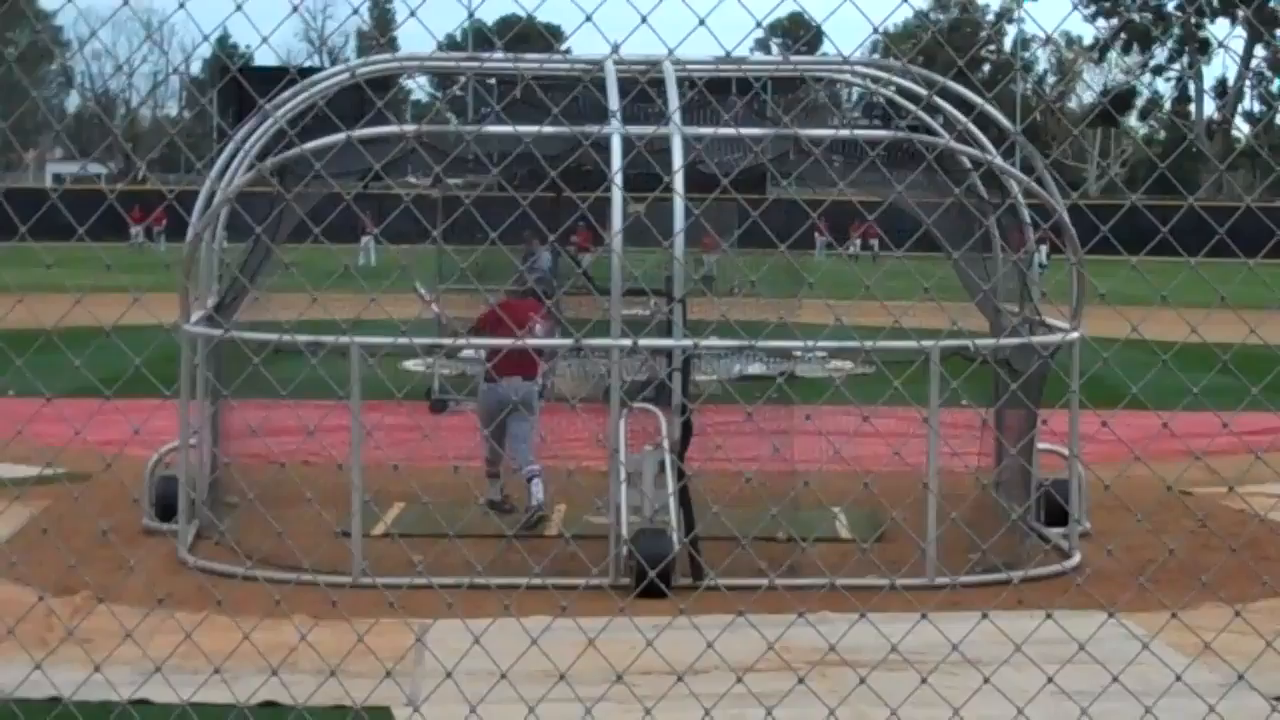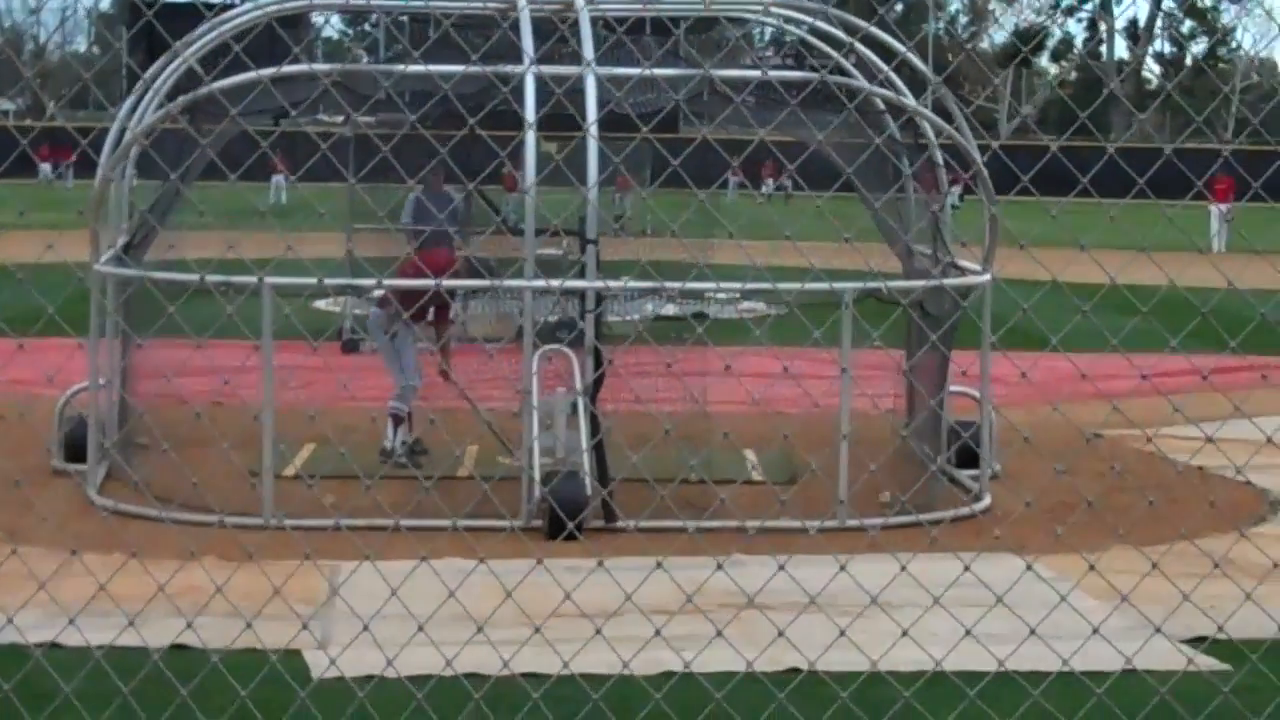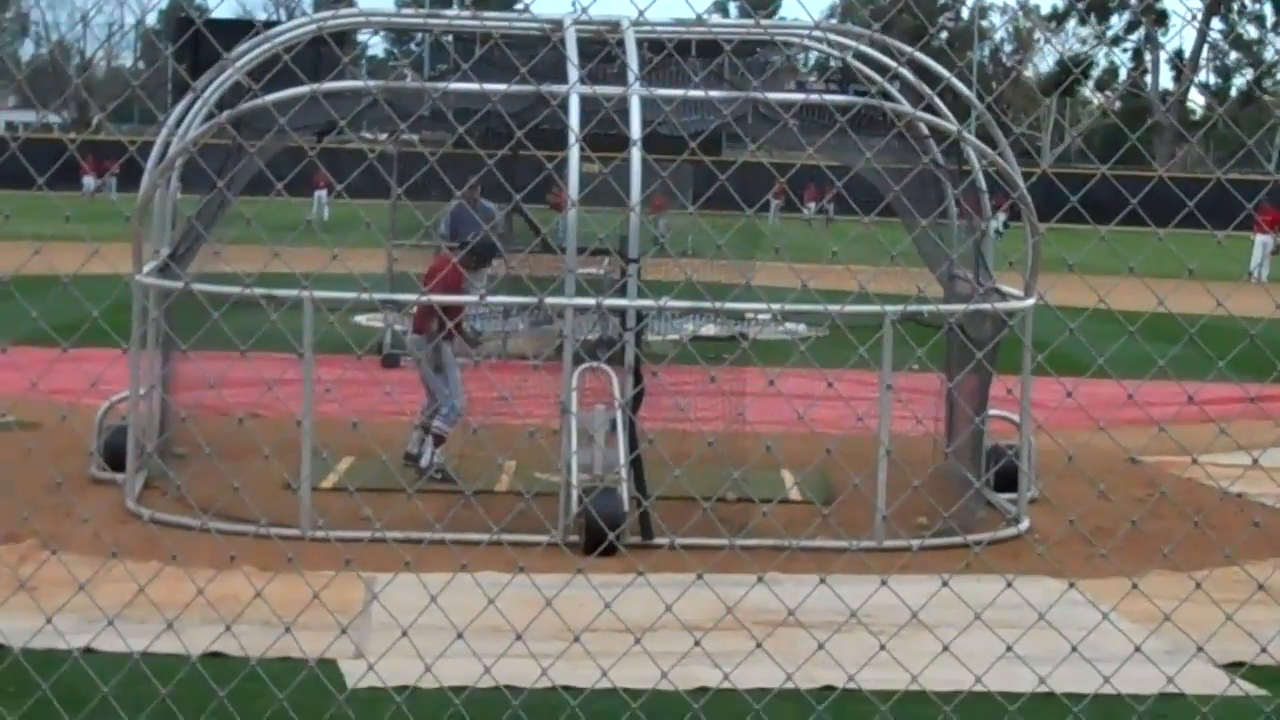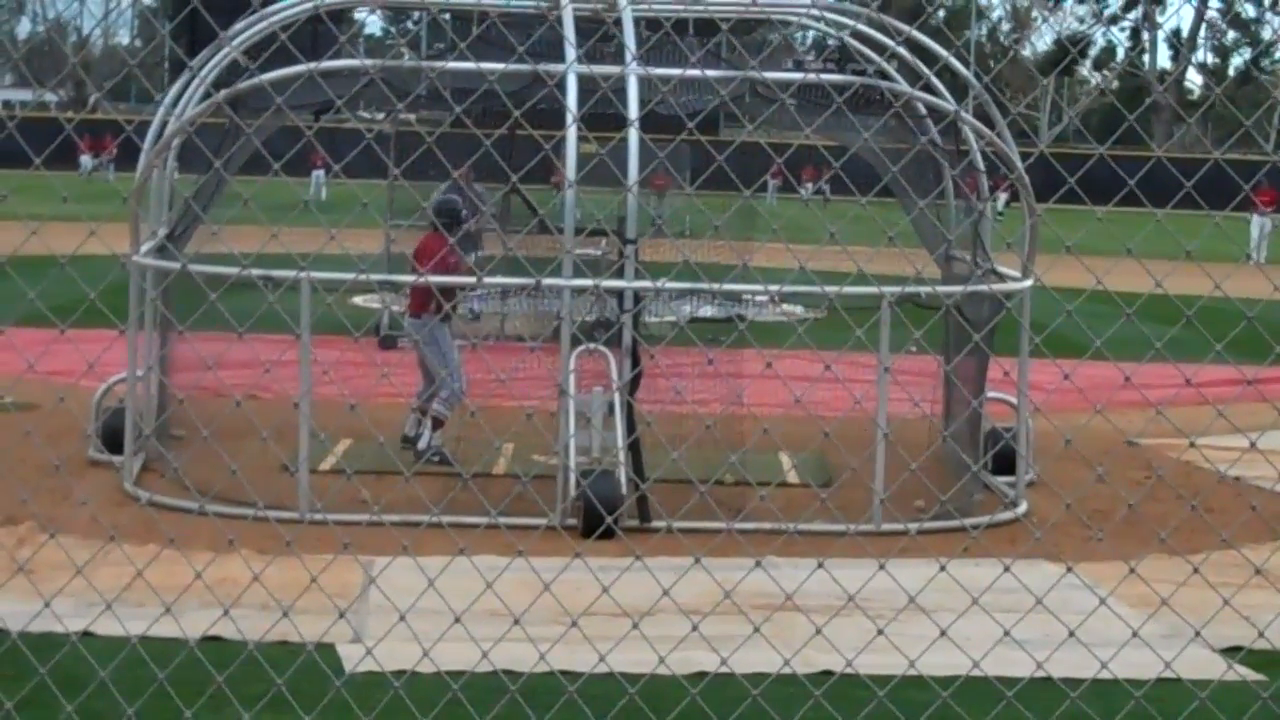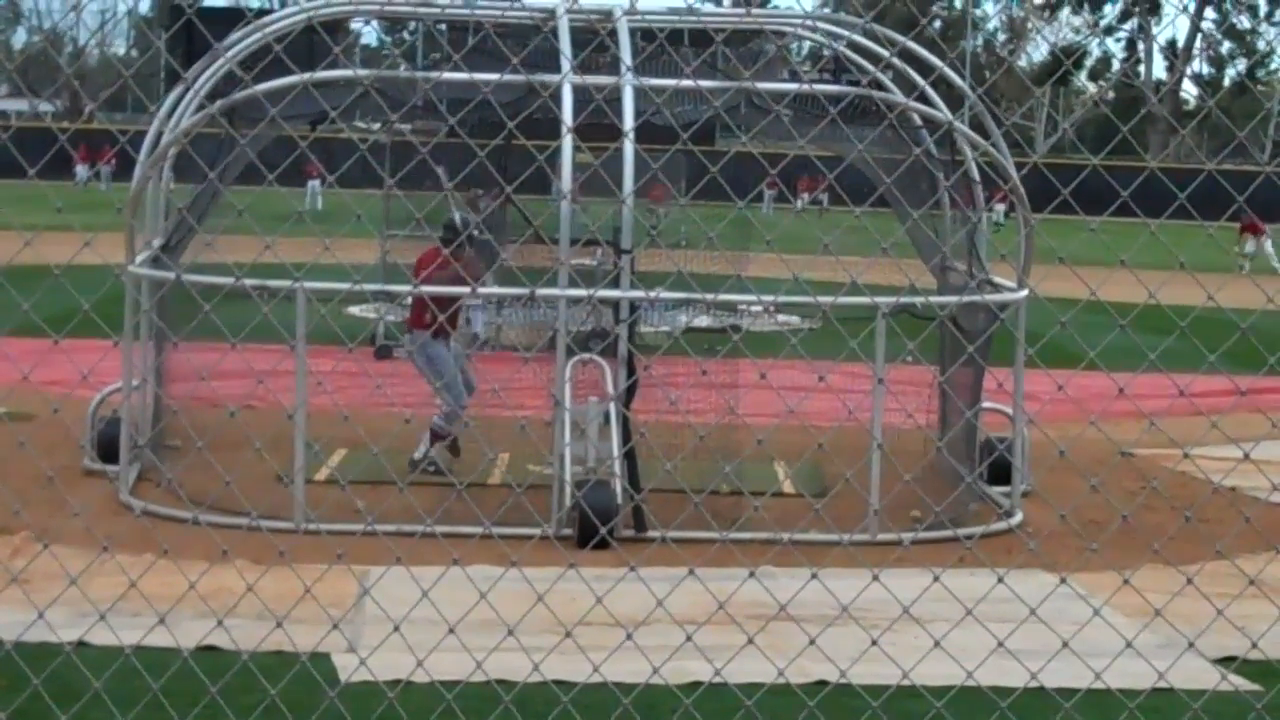
dt=1s
person 1, frame 1
left shoulder: (507, 307)
right shoulder: (545, 320)
left elbow: (474, 331)
left hip: (497, 385)
right hip: (527, 387)
left knee: (492, 442)
right knee: (524, 450)
left ankle: (494, 496)
right ankle: (536, 501)
person 1, frame 2
left shoulder: (449, 281)
right shoulder: (444, 260)
left elbow: (442, 321)
right elbow: (400, 278)
left wrist: (445, 361)
right wrist: (393, 318)
left hip: (402, 323)
right hip: (389, 318)
left knee: (410, 382)
right knee: (408, 383)
left ankle: (405, 438)
right ankle: (391, 446)
person 1, frame 3
left shoulder: (453, 264)
right shoulder: (449, 268)
right elbow: (431, 311)
left wrist: (464, 334)
right wrist: (436, 353)
left hip: (430, 341)
right hip: (429, 342)
left knee: (438, 400)
right knee: (454, 404)
left ankle: (414, 452)
right ankle: (429, 463)
person 1, frame 4
left shoulder: (444, 244)
right shoulder: (433, 245)
right elbow: (433, 285)
left wrist: (467, 270)
right wrist: (464, 270)
left hip: (428, 321)
right hip: (427, 322)
left knee: (435, 381)
right knee: (454, 385)
left ankle: (412, 433)
right ankle: (427, 445)
person 1, frame 5
left shoulder: (461, 259)
right shoulder: (431, 257)
left elbow: (479, 282)
right elbow: (426, 286)
left wrist: (470, 263)
right wrist: (457, 268)
left hip: (445, 336)
right hip: (425, 339)
left knee: (467, 388)
right knee: (456, 401)
left ankle: (448, 430)
right ankle: (422, 457)
